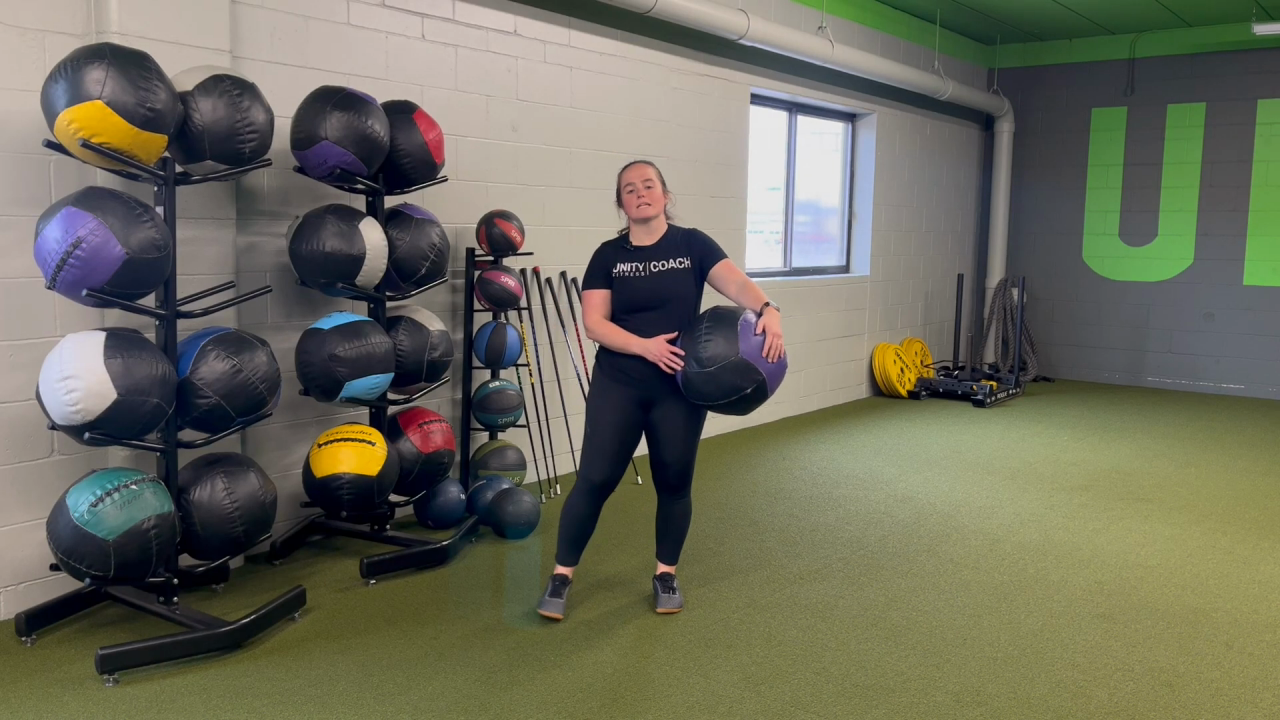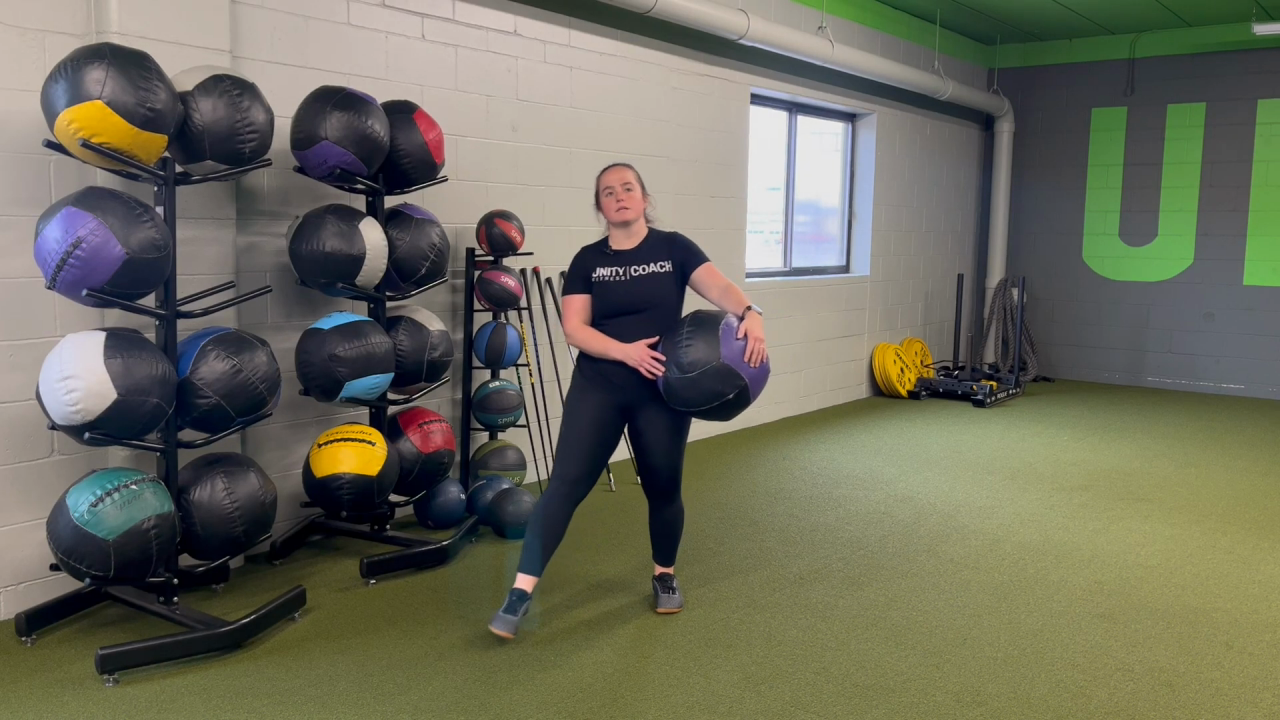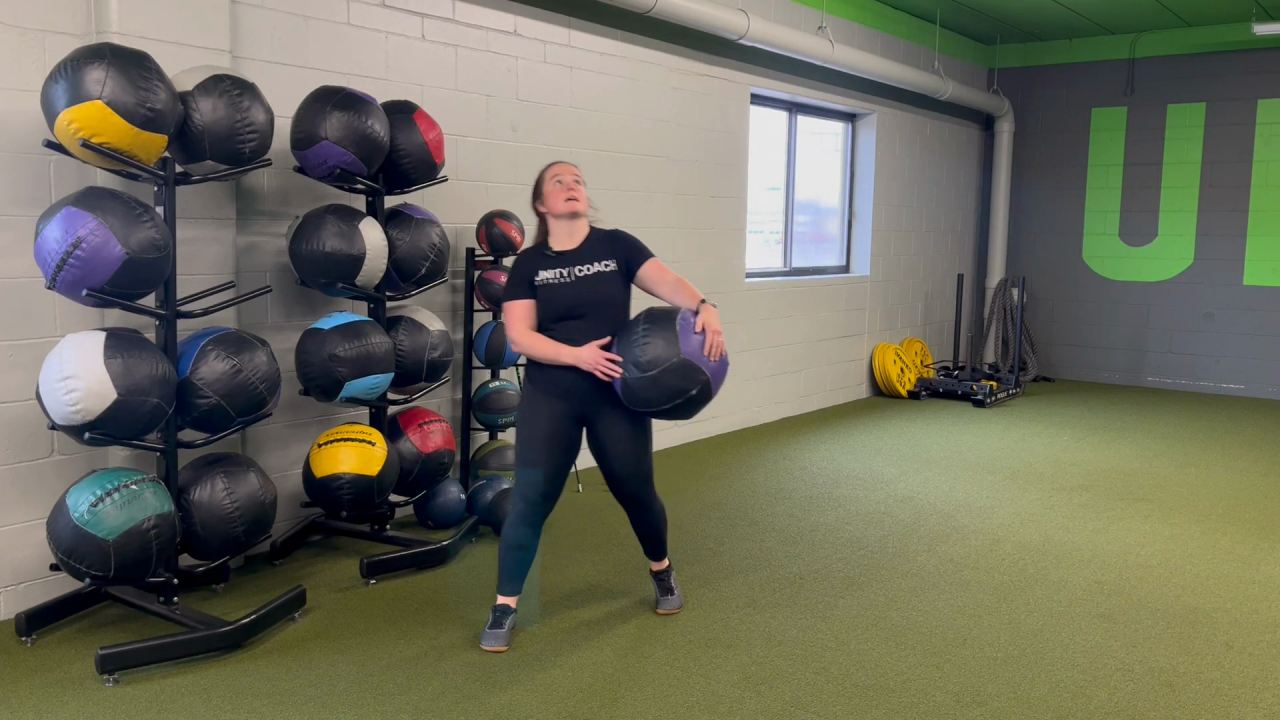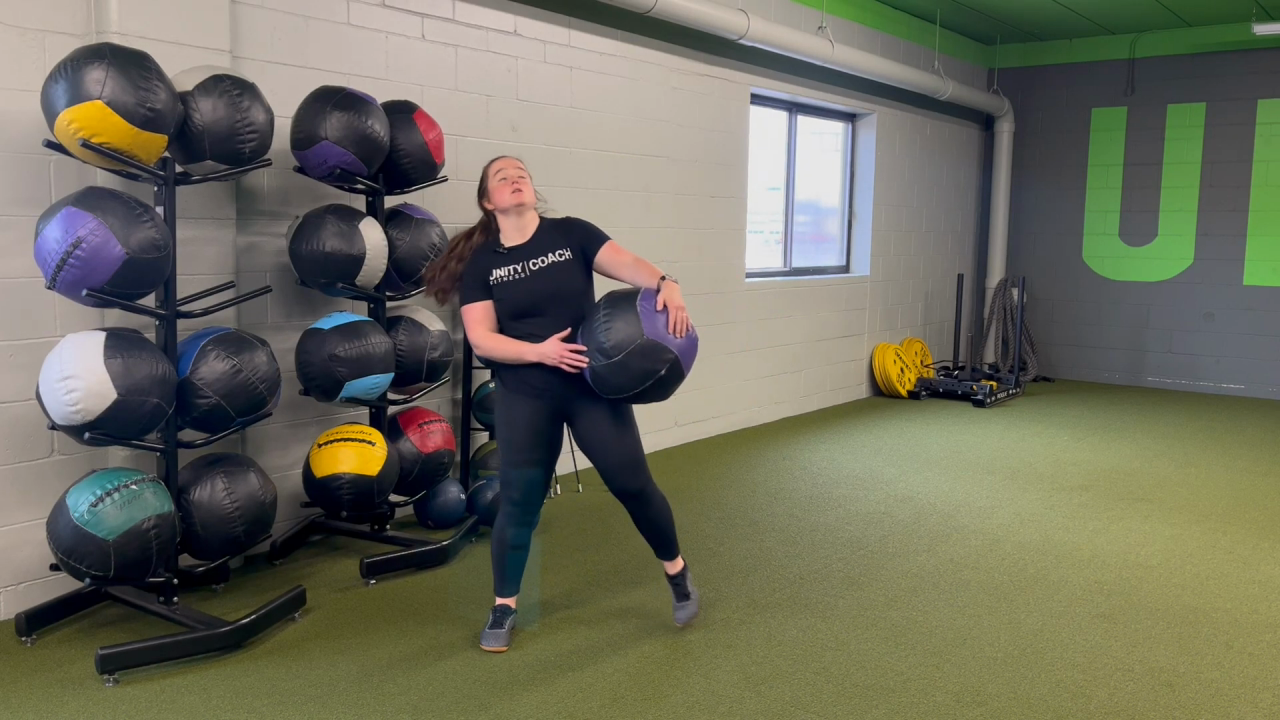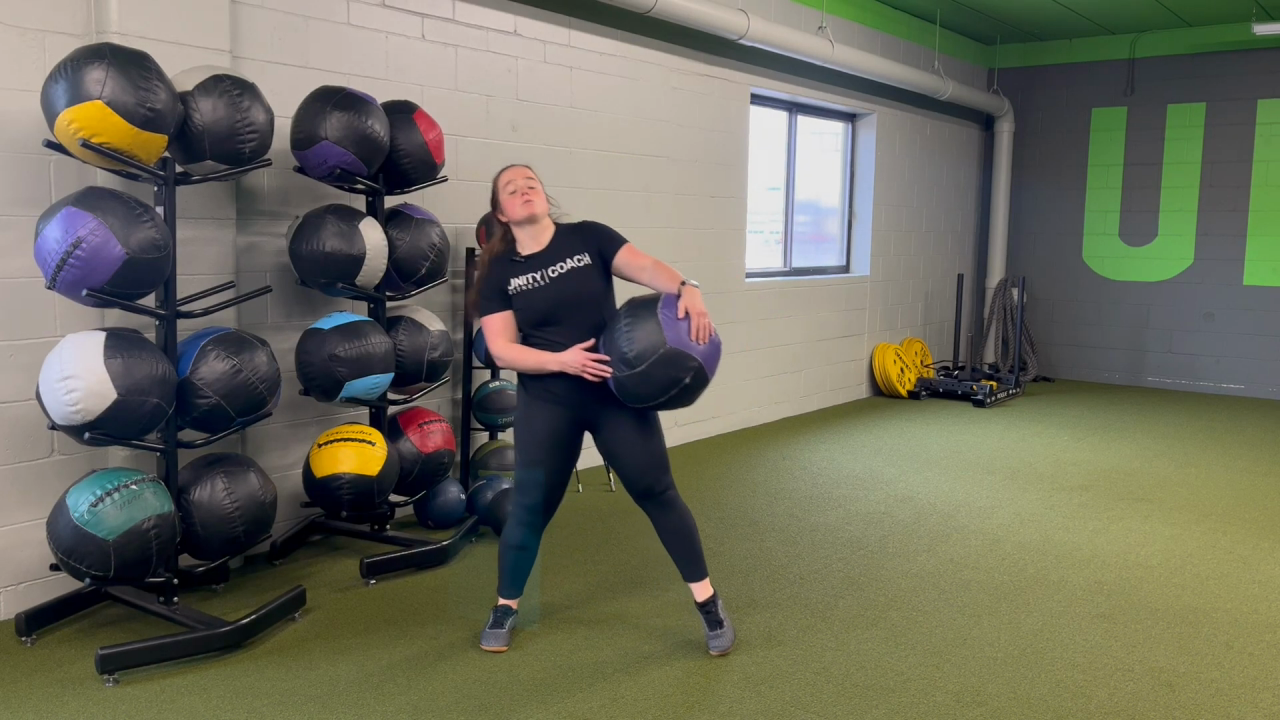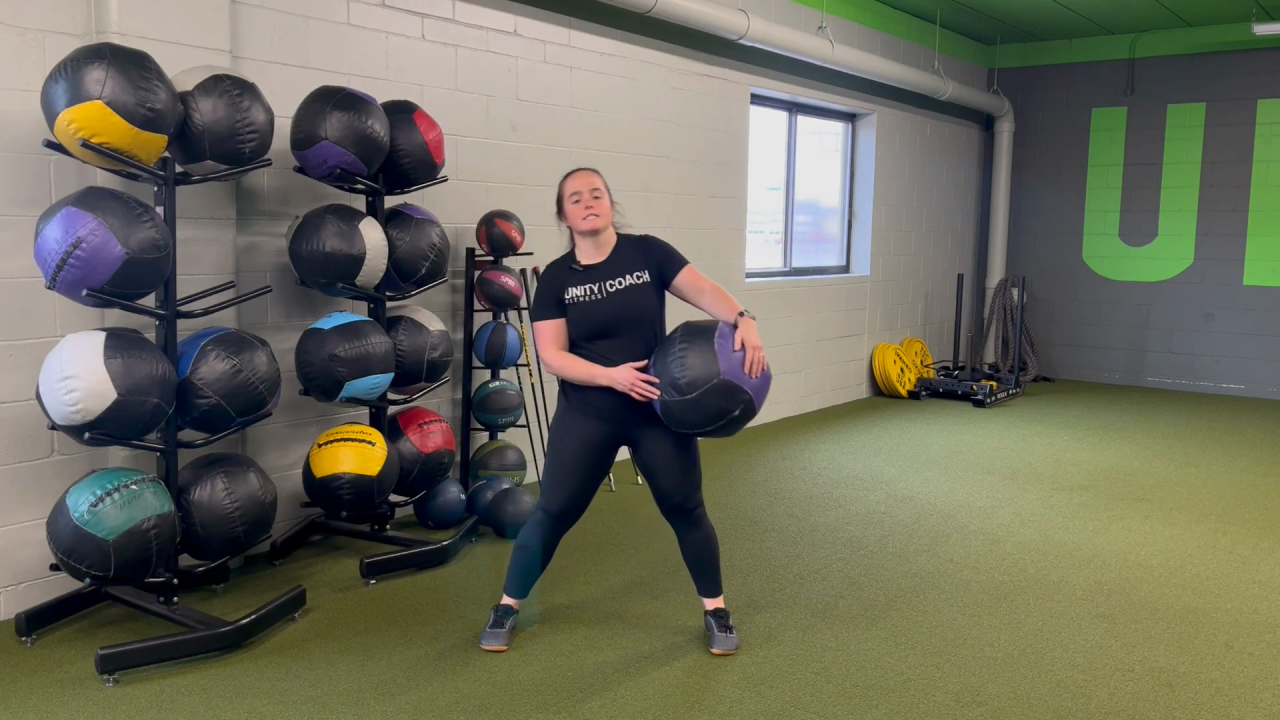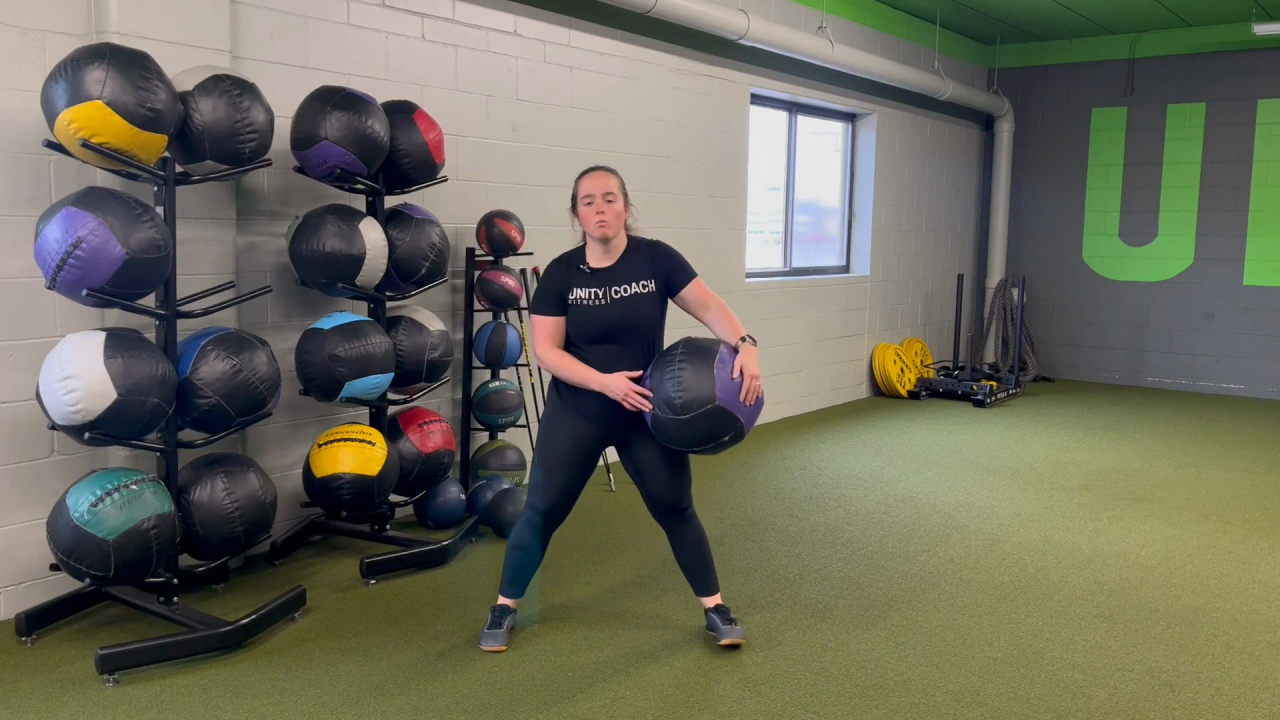
dt=0.3s
person 1, frame 1
left shoulder: (692, 244)
right shoulder: (608, 256)
left elbow: (735, 282)
right elbow: (594, 323)
left wrist: (767, 310)
right wrist: (645, 346)
left hip: (679, 387)
right hip: (617, 385)
left knee: (674, 483)
right knee: (595, 480)
left ankle: (665, 574)
right ankle: (561, 576)
person 1, frame 2
left shoulder: (673, 248)
right shoulder: (587, 261)
left elbow: (718, 286)
right elbow: (574, 329)
left wrist: (749, 314)
right wrist: (625, 351)
left hip: (661, 392)
right hip: (596, 389)
left knee: (663, 487)
right knee: (566, 484)
left ankle: (664, 575)
right ankle: (521, 591)
person 1, frame 3
left shoulder: (616, 246)
right shoulder: (528, 265)
left elbow: (664, 281)
right elbow: (520, 336)
left wrist: (705, 308)
right wrist: (578, 355)
left hip: (617, 394)
right hip: (550, 398)
left knee: (636, 492)
right knee: (531, 500)
left ankle: (661, 570)
right ankle: (505, 606)
person 1, frame 4
left shoulder: (571, 233)
right shoulder: (481, 263)
left elbow: (625, 263)
right elbow: (481, 338)
left wrist: (665, 283)
right wrist: (540, 351)
left hip: (593, 385)
right hip: (525, 397)
left knee: (632, 483)
right knee: (519, 502)
left ankle: (676, 570)
right ankle: (504, 606)
person 1, frame 5
left shoulder: (588, 238)
right shoulder: (500, 274)
left elbow: (644, 267)
right elbow: (503, 349)
left wrist: (685, 290)
right wrist: (563, 360)
left hip: (618, 393)
right hip: (546, 403)
left knee: (657, 492)
right knee: (531, 505)
left ankle: (707, 602)
right ankle: (506, 607)
person 1, frame 6
left shoulder: (647, 252)
right shoulder: (556, 278)
left elbow: (702, 290)
right elbow: (552, 355)
left wrist: (742, 320)
right wrist: (612, 376)
left hip: (659, 409)
right hip: (585, 414)
left knee: (685, 508)
right knee: (554, 510)
left ankle: (715, 610)
right ankle: (508, 606)
person 1, frame 7
left shoulder: (656, 258)
right shoulder: (560, 273)
left elbow: (707, 306)
right elbow: (545, 349)
left wrist: (745, 345)
right wrist: (605, 382)
left hip: (648, 411)
right hip: (575, 412)
left knee: (675, 508)
right knee: (543, 509)
left ankle: (714, 608)
right ankle: (505, 607)
